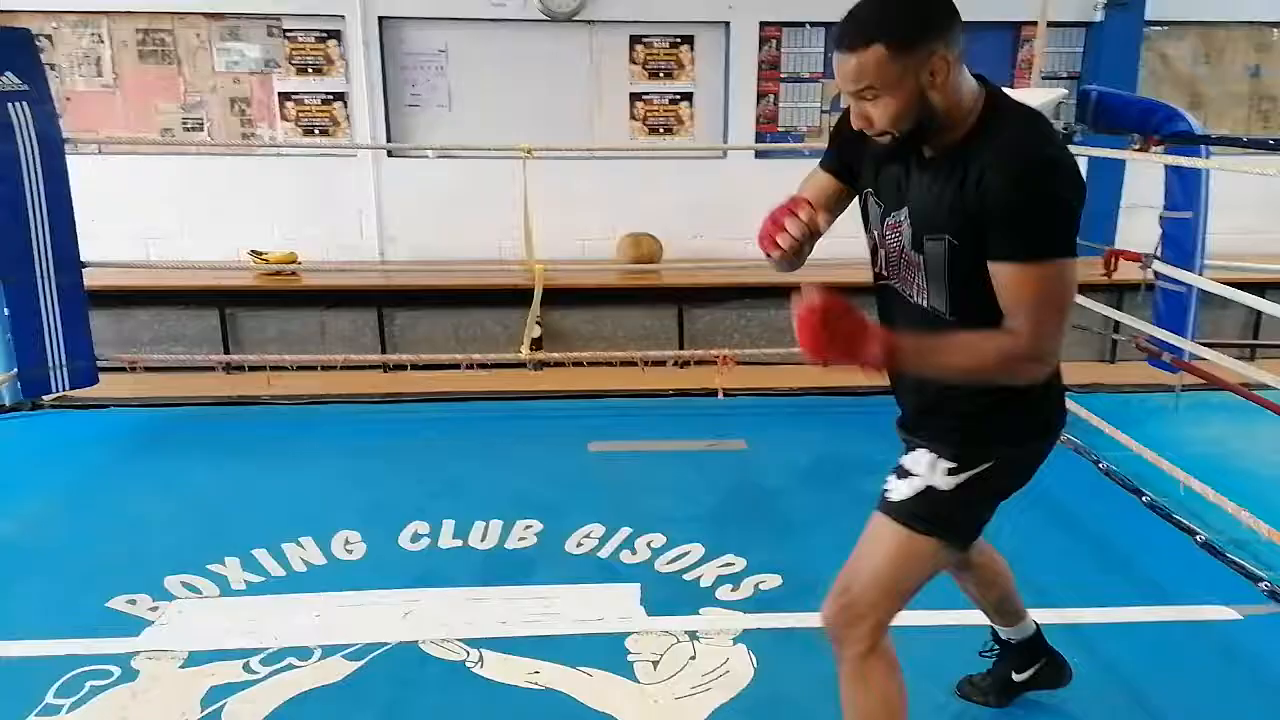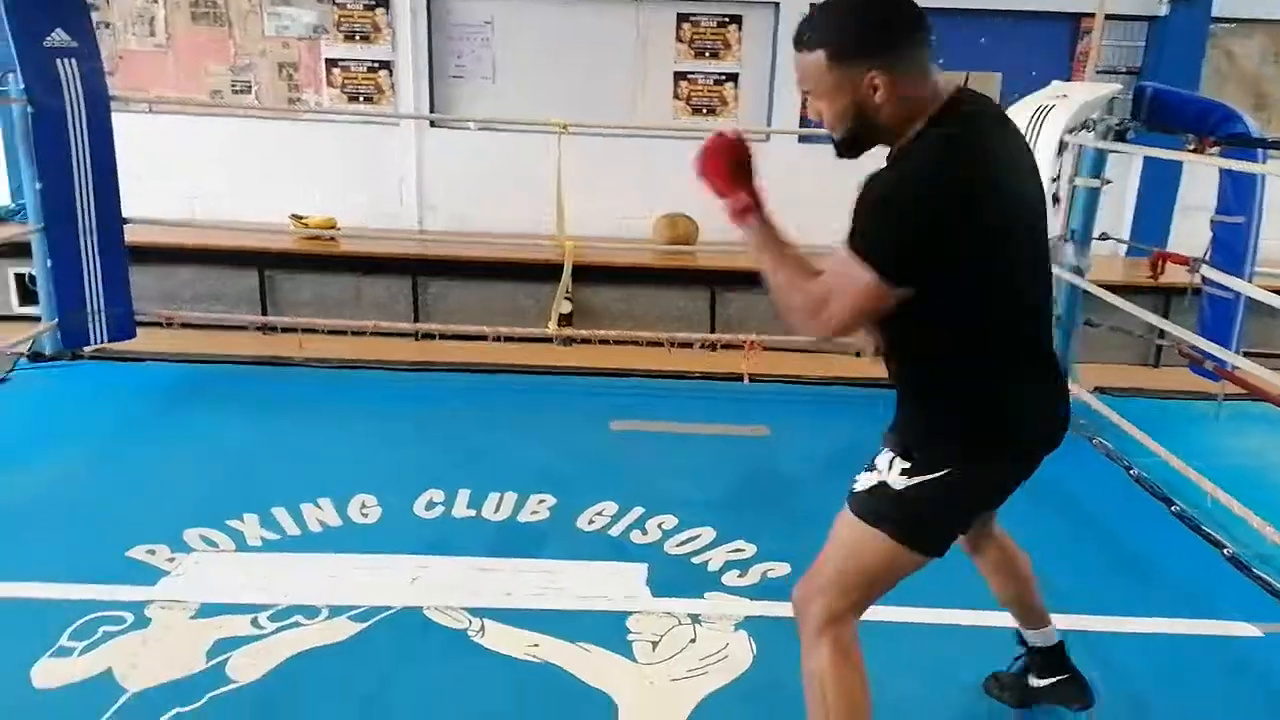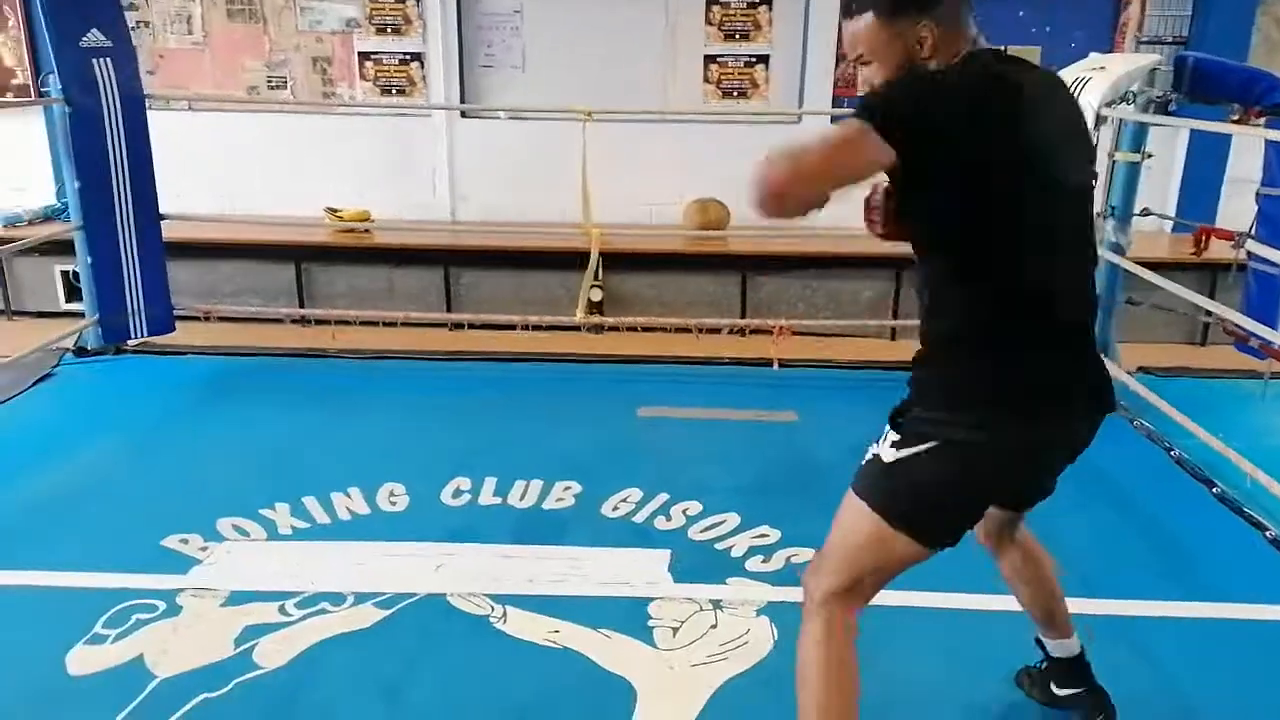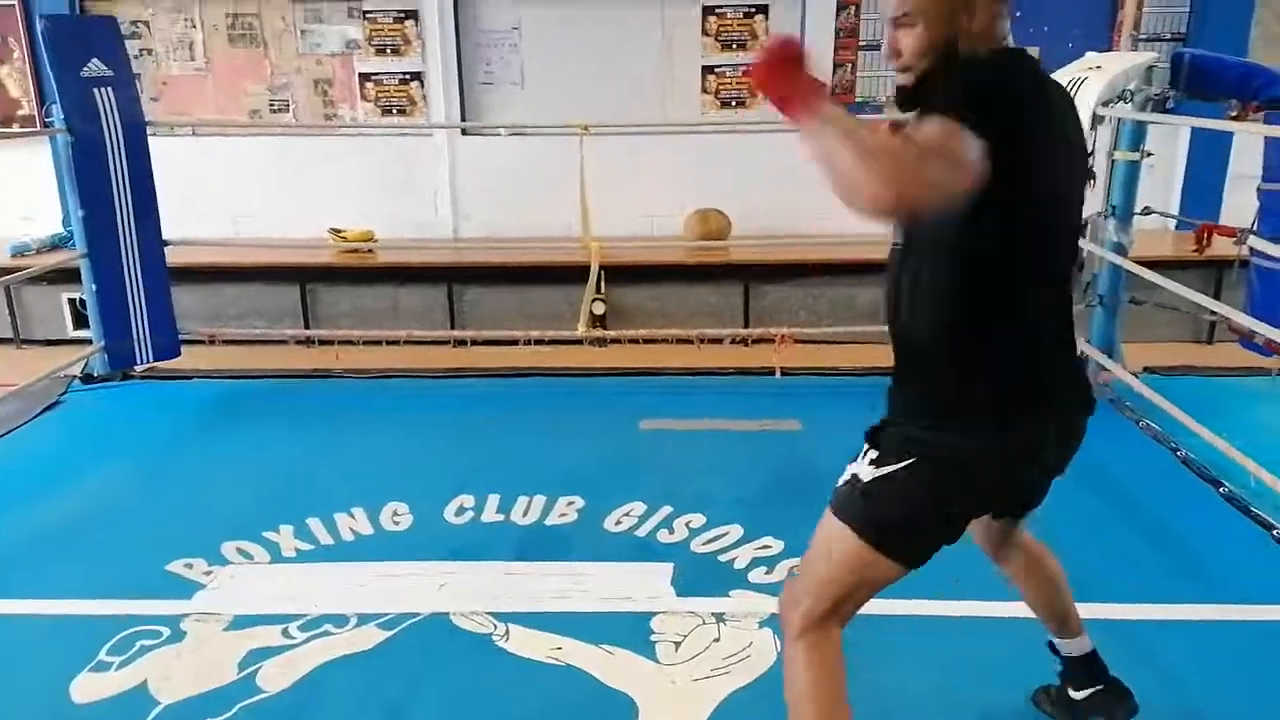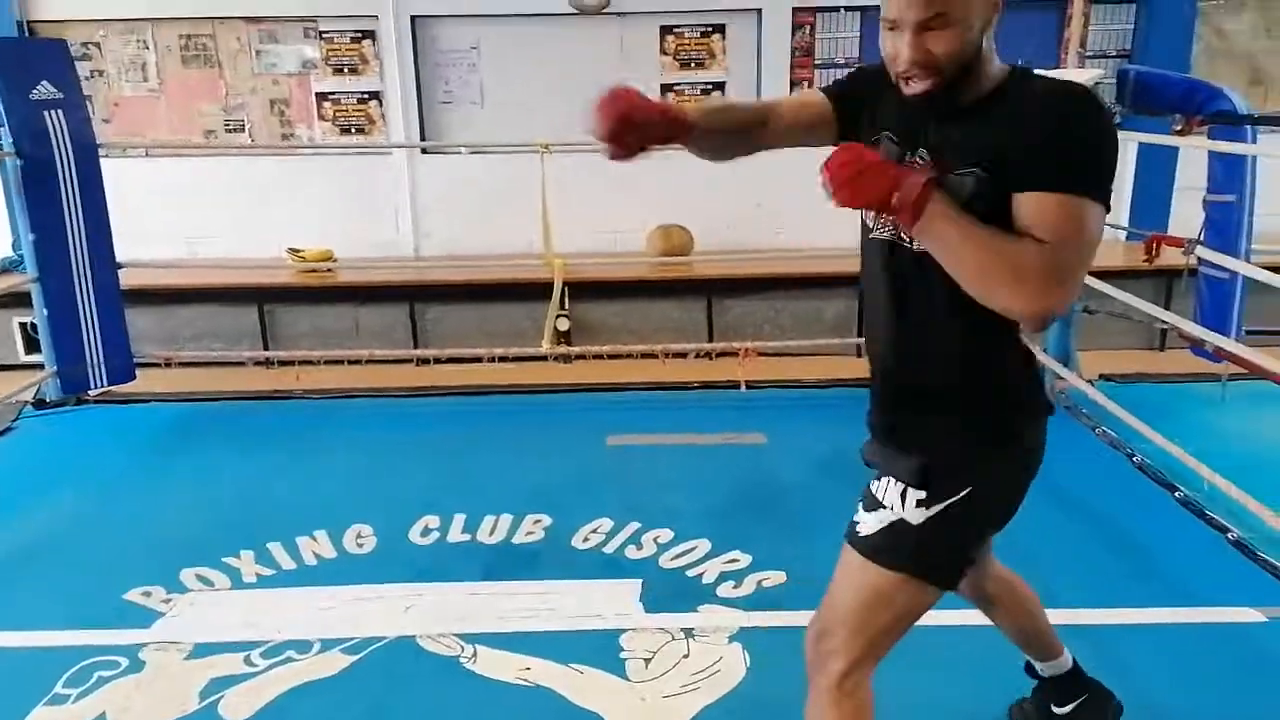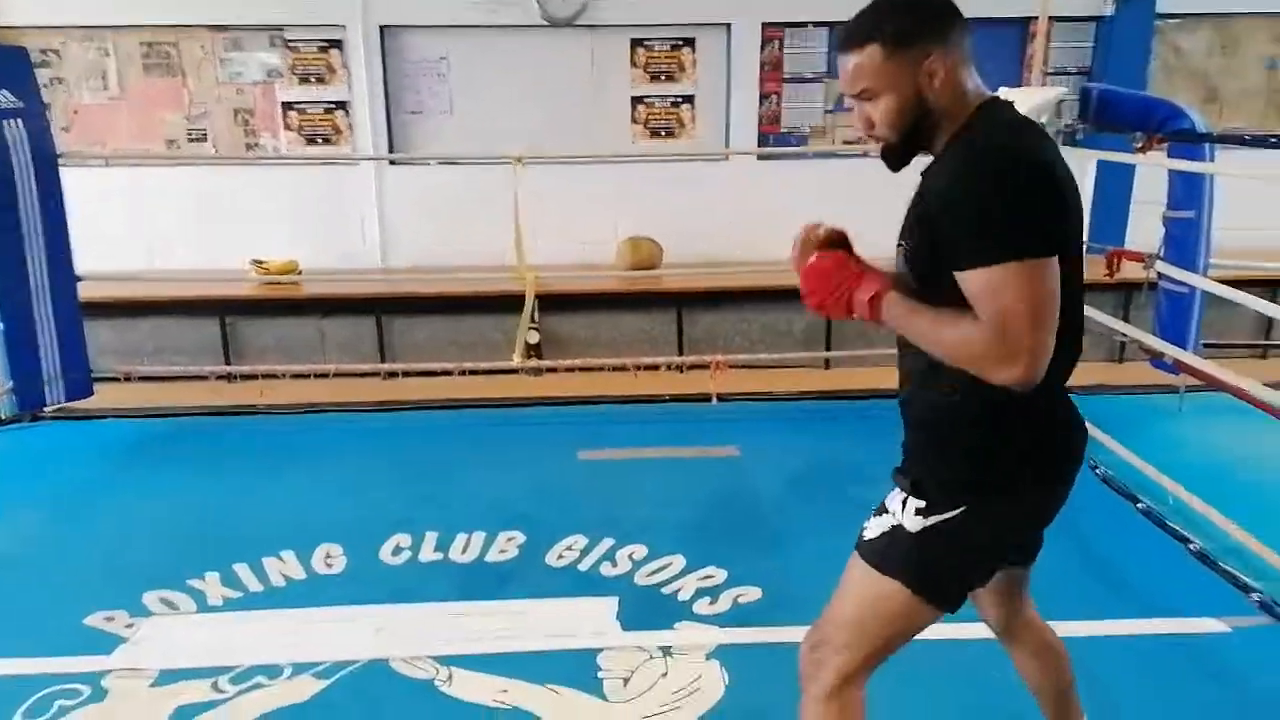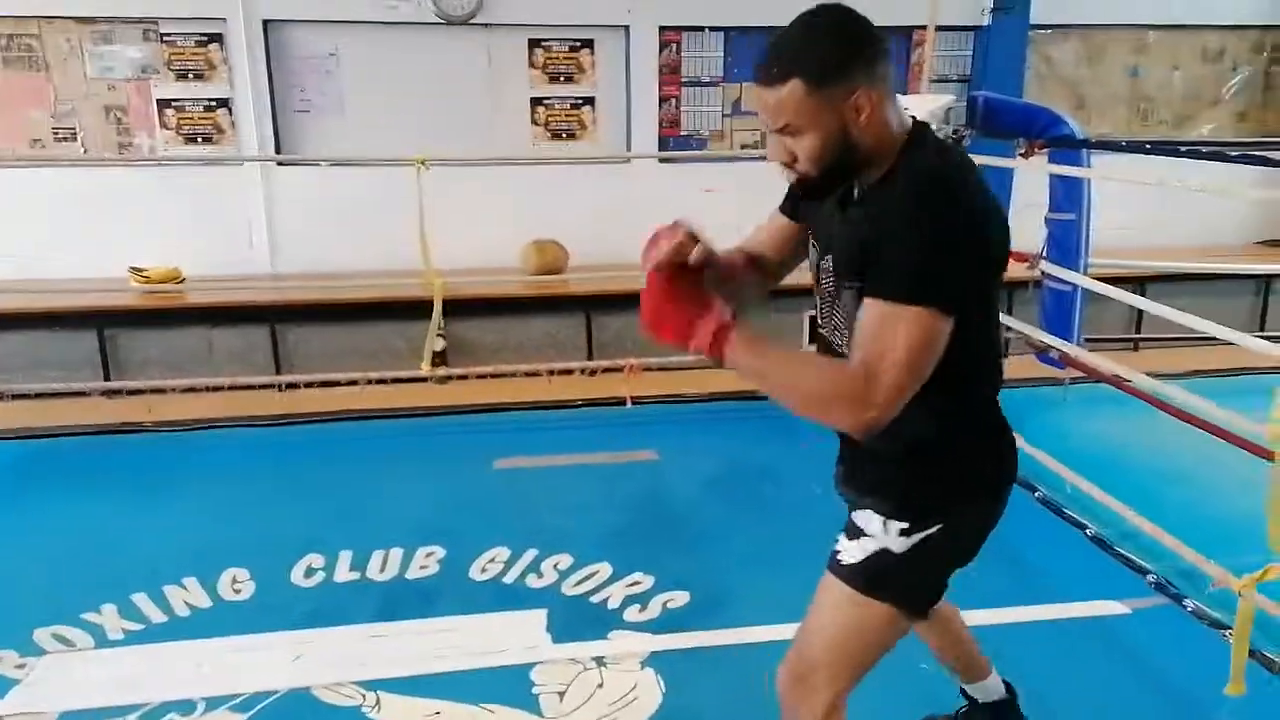
dt=0.3s
person 1, frame 1
left shoulder: (1025, 166)
right shoulder: (874, 130)
left elbow: (1031, 352)
right elbow: (790, 245)
left wrist: (875, 344)
right wrist: (788, 229)
left hip: (988, 425)
right hip: (939, 409)
left knee: (852, 619)
right knee: (950, 543)
right ankle: (1029, 655)
person 1, frame 2
left shoulder: (935, 175)
right shoulder: (968, 116)
left elbow: (821, 314)
left wrist: (741, 202)
left hip: (967, 431)
right hip: (1012, 409)
left knee: (821, 610)
right knee: (976, 530)
person 1, frame 3
left shoulder: (947, 98)
right shoulder: (1036, 91)
left elbow: (777, 193)
left wrist: (810, 170)
right wrist: (913, 209)
left hip: (975, 410)
right hip: (1064, 400)
left knee: (825, 599)
right knee: (1000, 531)
person 1, frame 4
left shoulder: (1005, 89)
right shoulder: (1018, 94)
left elbow: (887, 188)
left wrist: (804, 98)
left hip: (959, 423)
left knee: (807, 614)
right knee: (997, 533)
person 1, frame 5
left shoulder: (1062, 117)
right shoulder: (887, 96)
left elbow: (1040, 290)
right elbow: (757, 126)
left wrist: (910, 195)
right wrist: (664, 121)
left hip: (965, 437)
right hip: (922, 421)
left knee: (836, 653)
right knee: (970, 568)
person 1, frame 6
left shoulder: (996, 168)
right shoulder: (969, 154)
left elbow: (1014, 354)
right elbow: (933, 292)
left wrist: (868, 295)
right wrist: (843, 264)
left hip: (976, 470)
right hip: (1017, 454)
right knee: (1005, 610)
person 1, frame 7
left shoulder: (939, 206)
right shoulder: (836, 169)
left elbow: (863, 402)
right elbow: (759, 269)
left wrist: (708, 332)
right wrist: (703, 266)
left hip: (937, 479)
right hip: (918, 462)
right knee: (907, 597)
